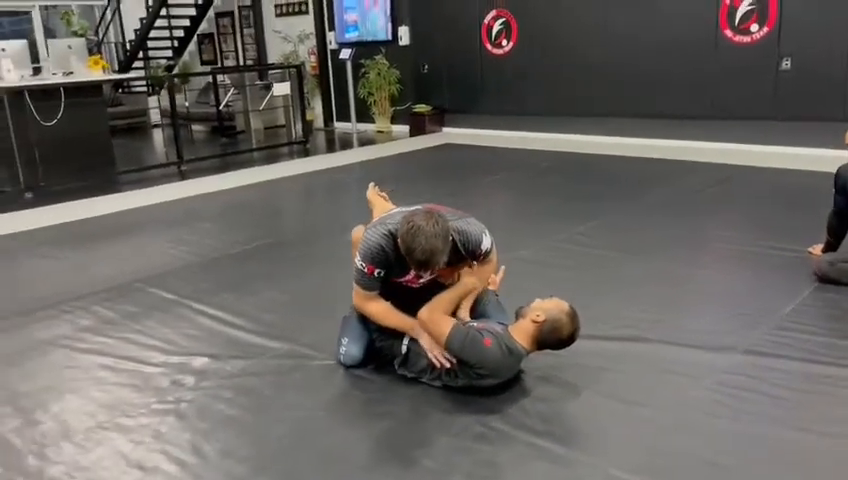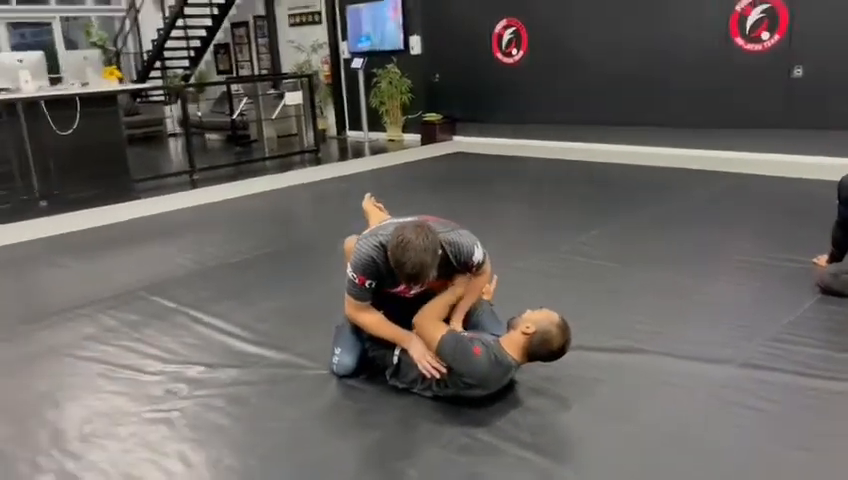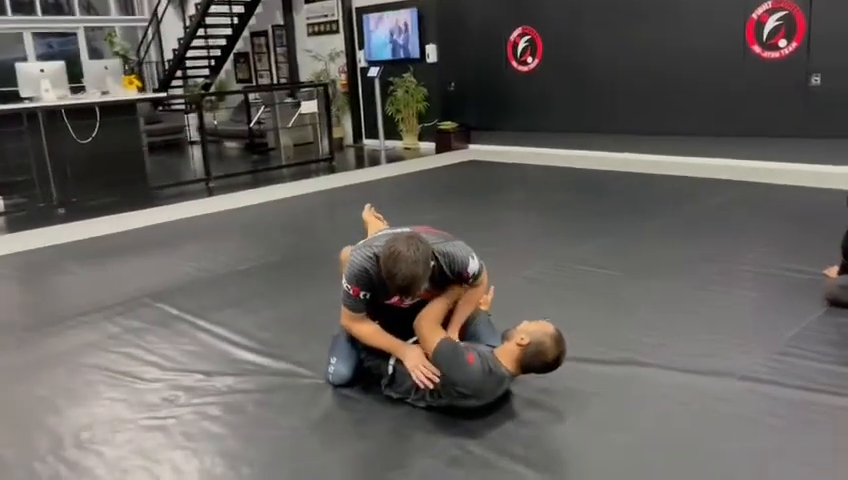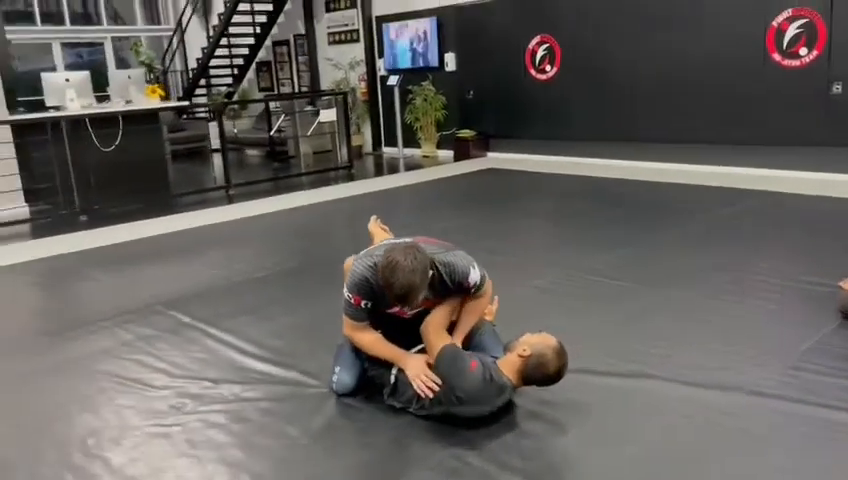
dt=0.2s
person 1, frame 1
left shoulder: (488, 350)
right shoulder: (515, 344)
left elbow: (427, 316)
left wrist: (465, 285)
right wrist: (490, 290)
left hip: (406, 343)
person 1, frame 2
left shoulder: (476, 361)
right shoulder: (505, 359)
left elbow: (422, 321)
left wrist: (457, 289)
right wrist: (485, 301)
left hip: (396, 353)
person 1, frame 3
left shoulder: (470, 370)
right shoulder: (500, 372)
left elbow: (423, 324)
left wrist: (452, 293)
right wrist: (482, 312)
left hip: (389, 360)
person 1, frame 4
left shoulder: (470, 377)
right shoulder: (504, 384)
left elbow: (429, 330)
left wrist: (455, 299)
right wrist: (486, 322)
left hip: (395, 374)
person 2, frame 1
left shoulder: (470, 233)
right shoulder: (376, 241)
left elbow: (488, 261)
right elbow: (365, 301)
left wrist: (464, 308)
right wrist: (418, 331)
left hip: (447, 283)
right hip: (391, 288)
right knee: (351, 356)
person 2, frame 2
left shoulder: (461, 244)
right shoulder: (368, 253)
left elbow: (481, 272)
right elbow: (357, 311)
left wrist: (456, 319)
right wrist: (409, 341)
left hip: (441, 293)
right hip: (385, 298)
right knee: (344, 365)
person 2, frame 3
left shoulder: (456, 255)
right shoulder: (361, 263)
left elbow: (478, 283)
right elbow: (353, 321)
left wrist: (453, 331)
right wrist: (404, 351)
right hip: (381, 309)
right knee: (339, 375)
person 2, frame 4
left shoulder: (457, 265)
right shoulder: (363, 273)
left elbow: (482, 294)
right elbow: (355, 330)
left wrist: (456, 340)
right wrist: (405, 361)
right hip: (385, 319)
right knee: (343, 384)
